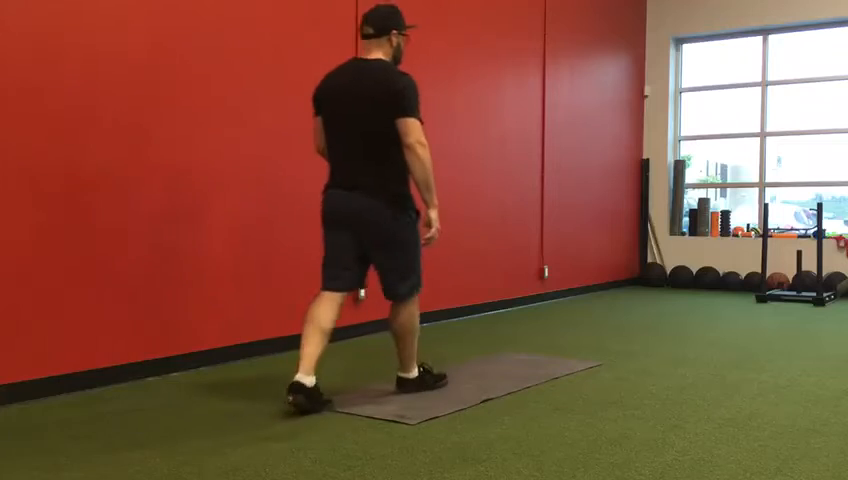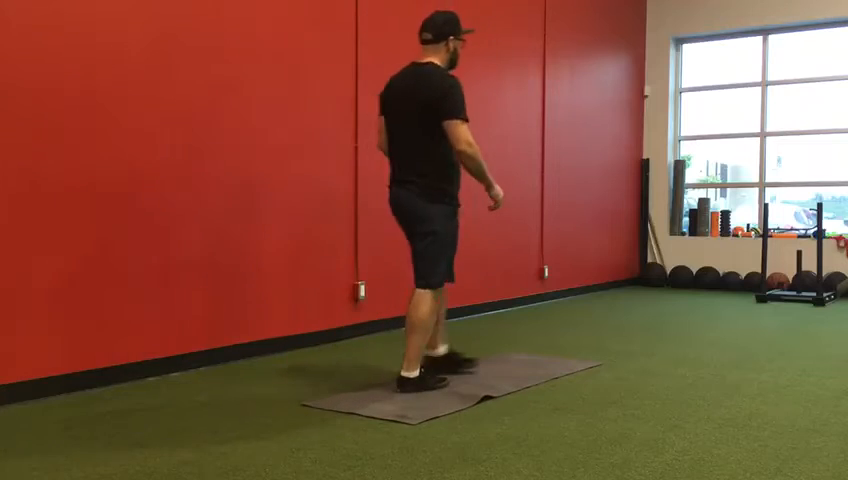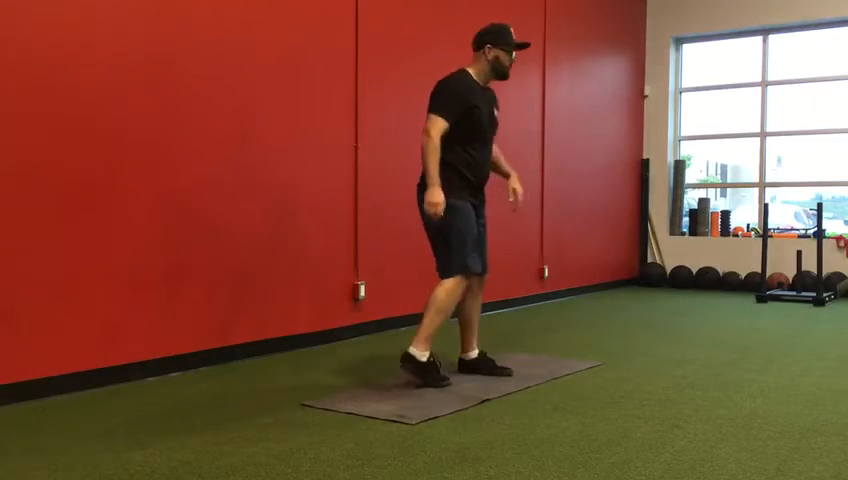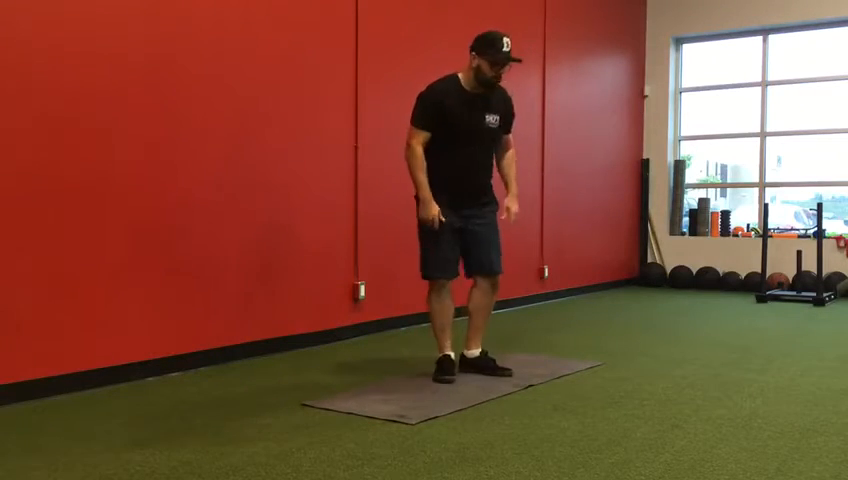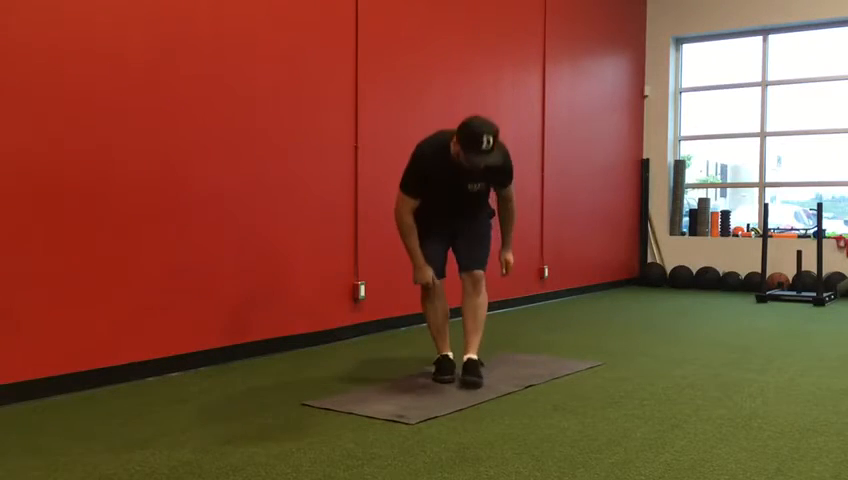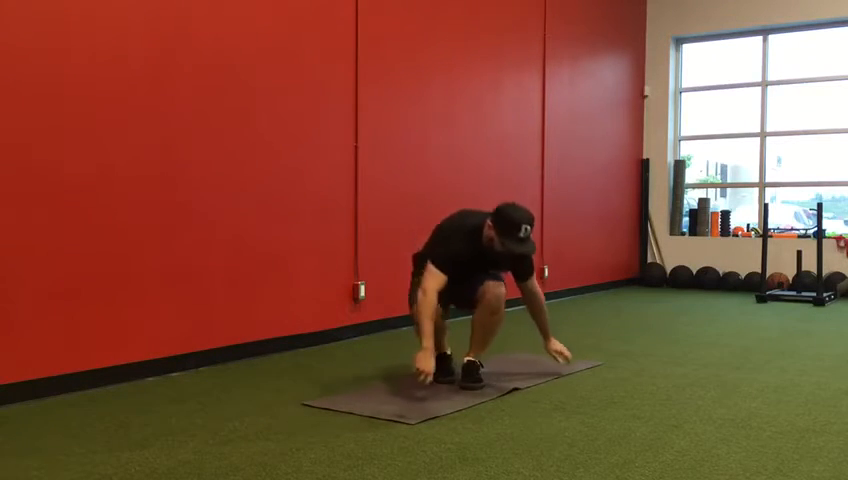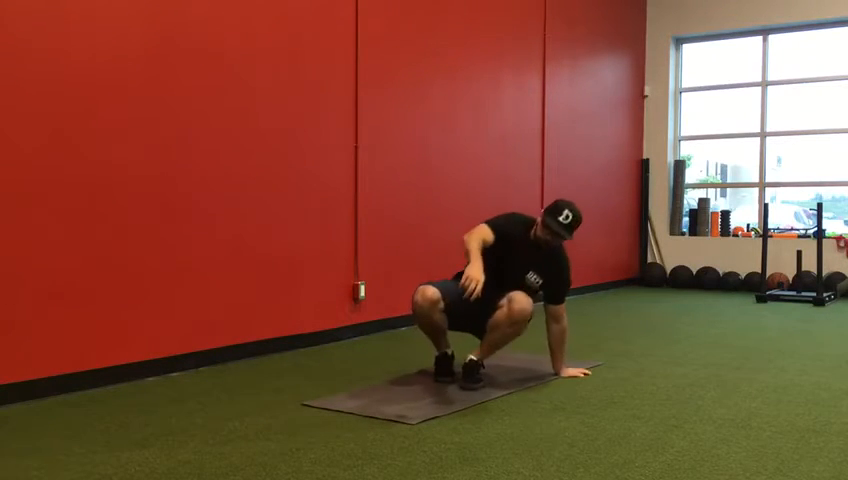
dt=0.5s
person 1, frame 1
left shoulder: (330, 83)
right shoulder: (398, 82)
left elbow: (322, 144)
right elbow: (415, 145)
right wrist: (431, 205)
left hip: (339, 198)
right hip: (386, 204)
left knee: (334, 290)
right knee: (403, 293)
left ankle: (303, 380)
right ankle: (411, 373)
person 1, frame 2
left shoulder: (395, 84)
right shoulder: (445, 85)
left elbow: (384, 142)
right elbow: (463, 145)
right wrist: (492, 186)
left hip: (403, 191)
right hip: (433, 197)
left knee: (432, 276)
right knee: (430, 282)
left ankle: (438, 352)
right ankle: (411, 372)
person 1, frame 3
left shoulder: (488, 96)
right shoulder: (455, 87)
right elbow: (431, 135)
left wrist: (510, 175)
right wrist: (434, 186)
left hip: (472, 196)
right hip: (447, 196)
left knee: (476, 276)
right knee: (461, 274)
left ankle: (470, 355)
right ankle: (417, 354)
person 1, frame 4
left shoulder: (502, 101)
right shoulder: (438, 94)
left elbow: (505, 148)
right elbow: (414, 146)
left wrist: (511, 190)
right wrist: (426, 199)
left hip: (481, 204)
right hip: (441, 205)
left knee: (490, 277)
right knee: (441, 281)
left ankle: (473, 353)
right ankle: (445, 355)
person 1, frame 5
left shoulder: (499, 158)
right shoulder: (427, 155)
left elbow: (506, 199)
right elbow: (403, 211)
left wrist: (507, 246)
right wrist: (420, 264)
left hip: (473, 215)
right hip: (431, 216)
left knee: (475, 276)
right knee: (431, 283)
left ankle: (471, 357)
right ankle: (444, 355)
person 1, frame 6
left shoulder: (518, 245)
right shoulder: (457, 234)
left elbow: (531, 292)
right elbow: (428, 289)
left wrist: (548, 338)
right wrist: (427, 349)
left hip: (478, 272)
right hip: (436, 271)
left knee: (495, 293)
right knee: (425, 312)
left ankle: (472, 361)
right ankle: (443, 356)
person 1, frame 7
left shoulder: (558, 263)
right shoulder: (514, 224)
left elbow: (556, 318)
right elbow: (472, 237)
left wrist: (559, 368)
right wrist: (476, 263)
left hip: (504, 314)
right hip: (469, 292)
left knee: (521, 306)
right knee: (424, 297)
left ankle: (475, 361)
right ankle: (444, 354)
